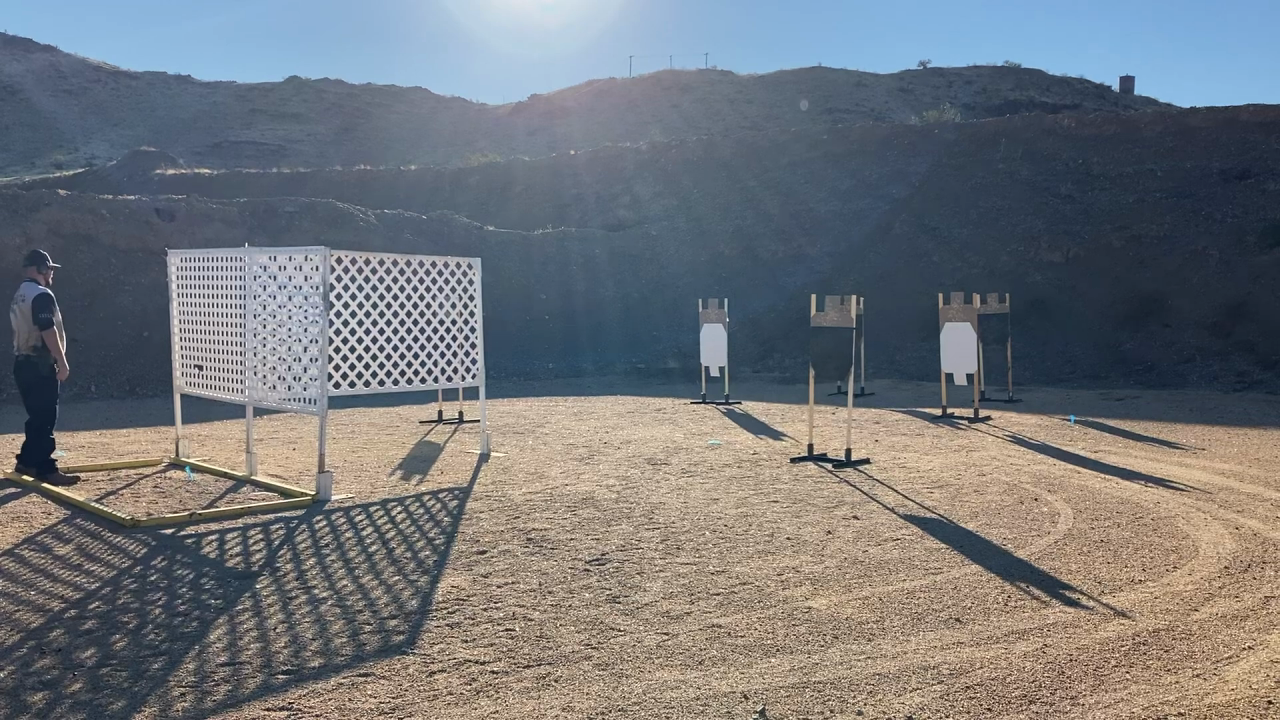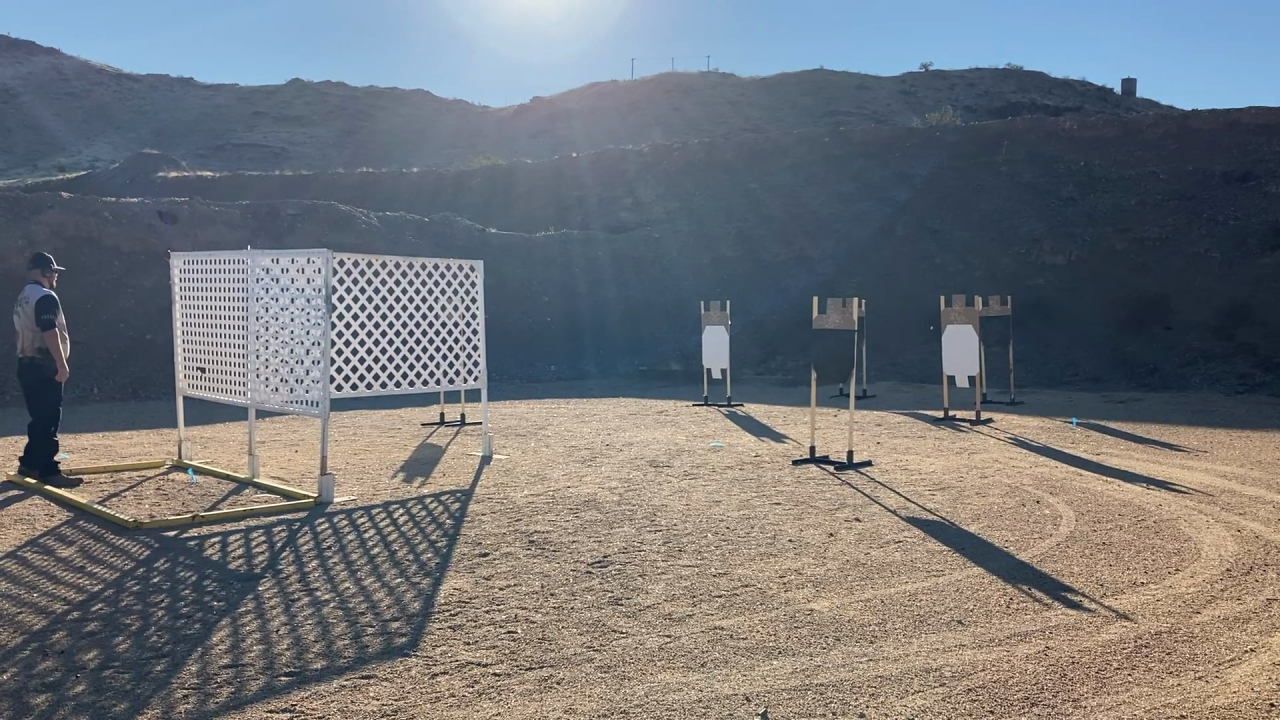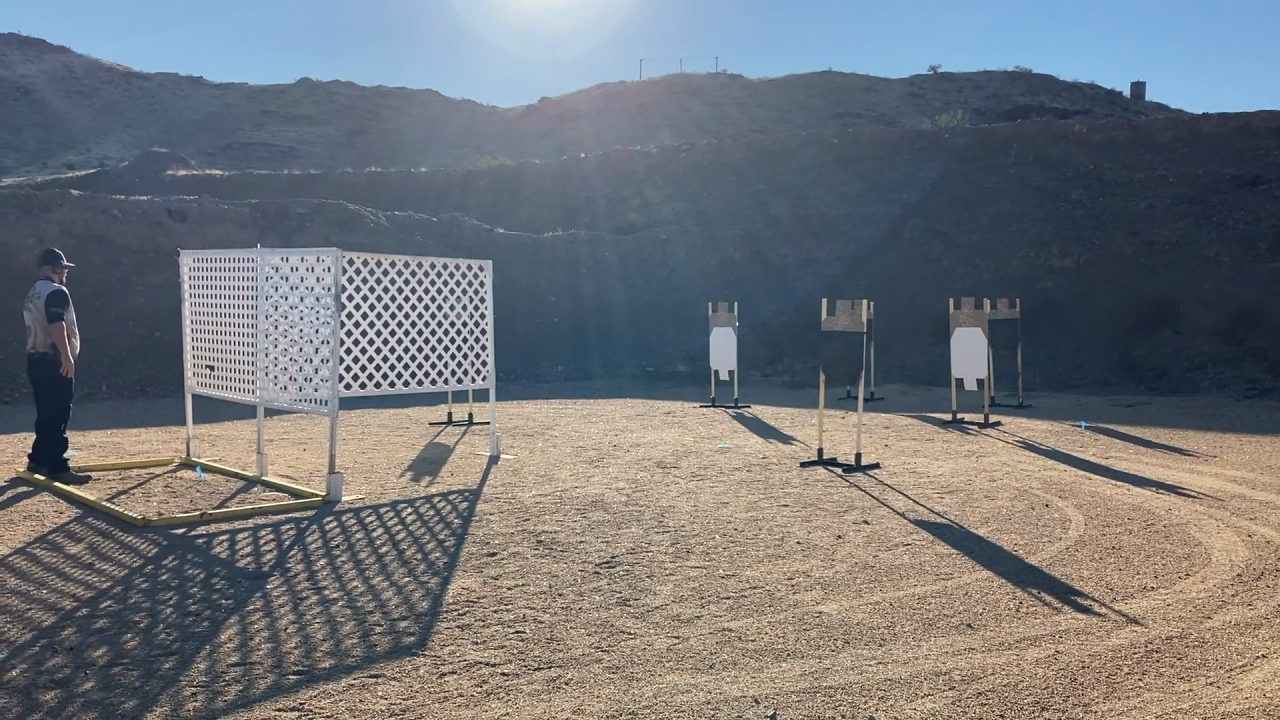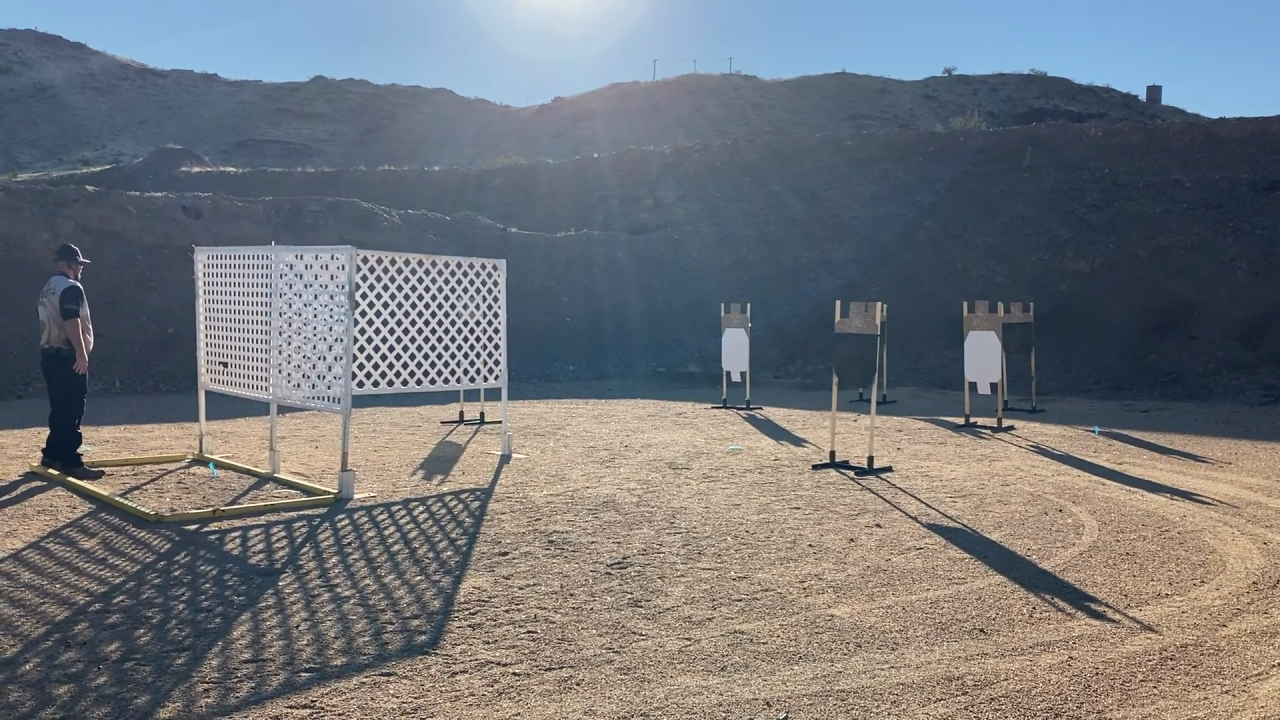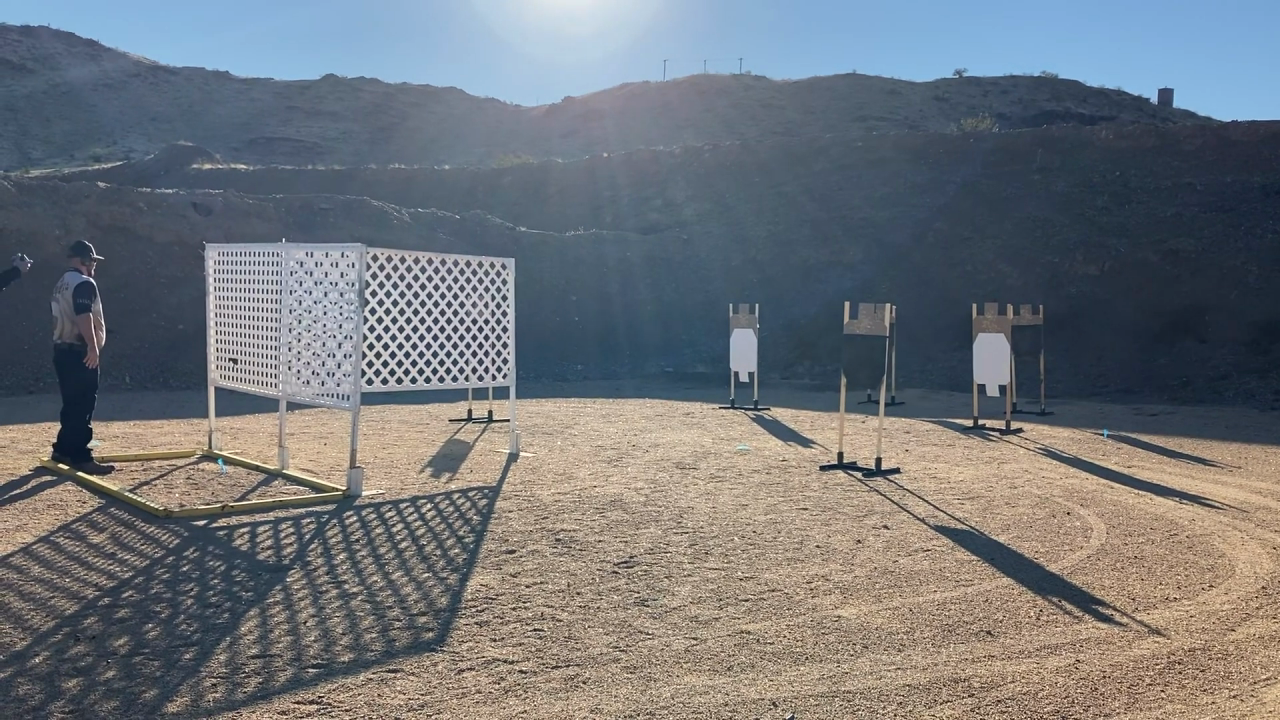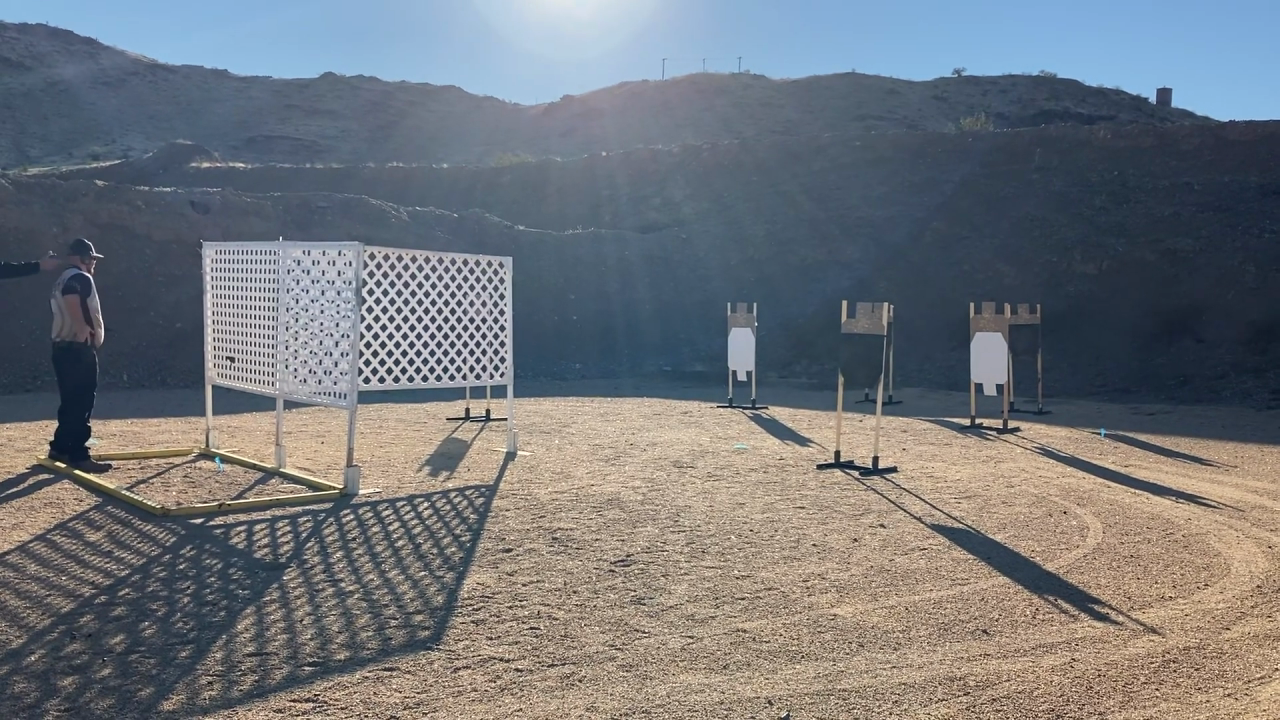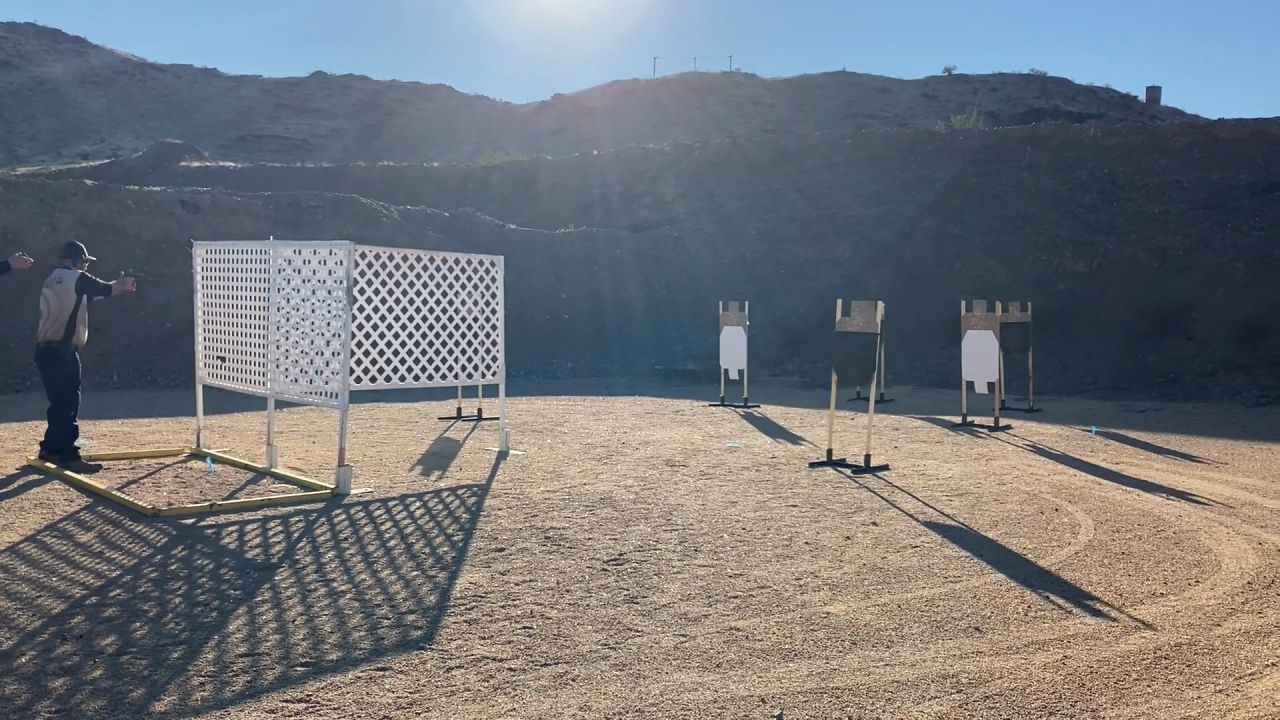
dt=0.7s
person 1, frame 1
left shoulder: (19, 296)
right shoulder: (41, 295)
right elbow: (48, 332)
right wrist: (62, 361)
left hip: (23, 363)
right hip: (39, 365)
left knee: (36, 416)
right knee: (45, 417)
left ankle: (27, 461)
right ankle: (45, 469)
person 1, frame 2
left shoulder: (23, 298)
right shoulder: (45, 297)
right elbow: (50, 333)
right wrist: (62, 364)
left hip: (27, 365)
right hip: (43, 366)
left knee: (39, 419)
right knee: (48, 420)
left ankle: (30, 464)
right ankle: (48, 471)
person 1, frame 3
left shoulder: (32, 293)
right shoulder: (56, 292)
right elbow: (57, 325)
right wrist: (66, 356)
left hip: (36, 360)
right hip: (54, 362)
left knee: (46, 414)
right knee: (58, 416)
left ankle: (39, 460)
right ankle: (57, 468)
person 1, frame 4
left shoulder: (47, 288)
right shoulder: (71, 287)
right elbow: (72, 322)
right wrist: (81, 352)
left hip: (50, 355)
right hip: (68, 357)
left knee: (60, 409)
right knee: (71, 411)
left ankle: (52, 455)
right ankle: (70, 462)
person 1, frame 5
left shoulder: (61, 284)
right shoulder: (84, 283)
right elbow: (83, 316)
right wrist: (92, 346)
left hip: (62, 350)
right hip: (80, 352)
left knee: (71, 404)
right knee: (82, 406)
left ankle: (63, 449)
right ankle: (81, 457)
person 1, frame 6
left shoulder: (62, 280)
right shoulder: (81, 278)
right elbow: (70, 296)
right wrist: (82, 327)
left hip: (62, 348)
right hip: (79, 350)
left knee: (70, 403)
right knee: (81, 404)
left ankle: (60, 448)
right ankle: (78, 456)
person 1, frame 7
left shoulder: (53, 280)
right shoulder: (76, 279)
left elbow: (92, 292)
right elbow: (104, 289)
left wrist: (120, 285)
right wrist: (124, 284)
left hip: (46, 349)
right hip: (61, 351)
left knee: (60, 402)
right knee: (67, 404)
left ankle: (50, 448)
right ankle: (68, 456)
